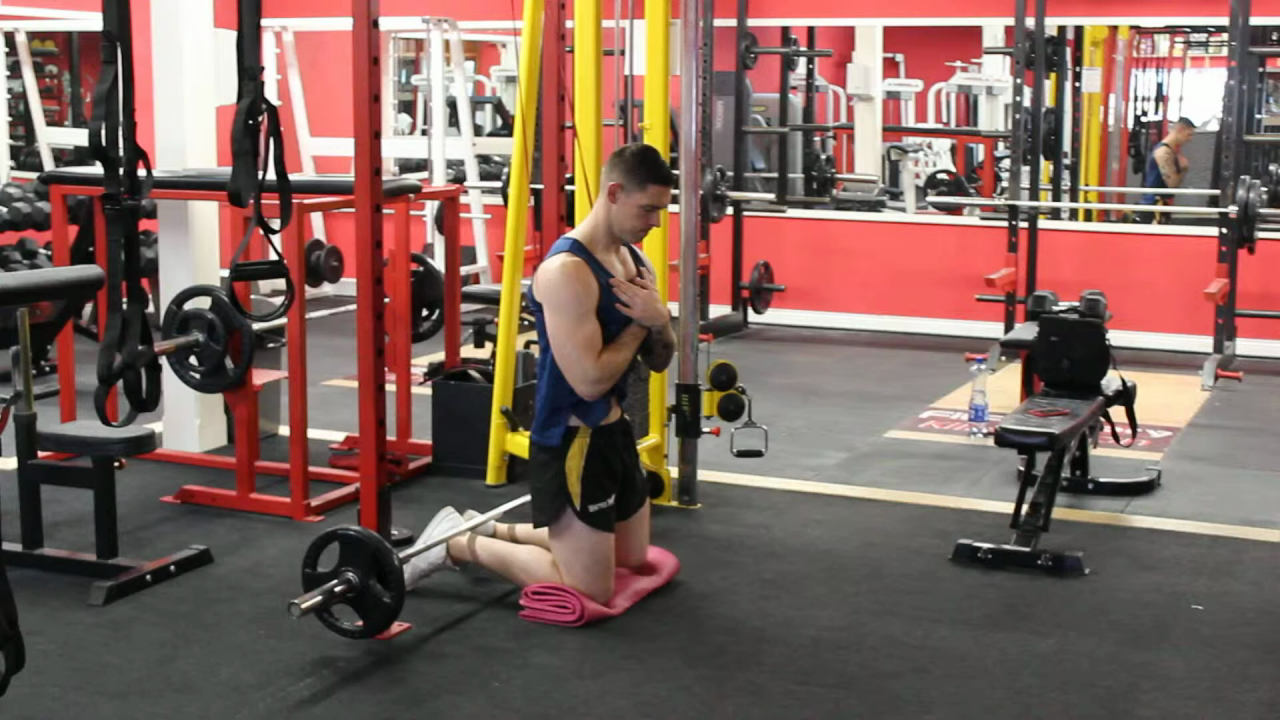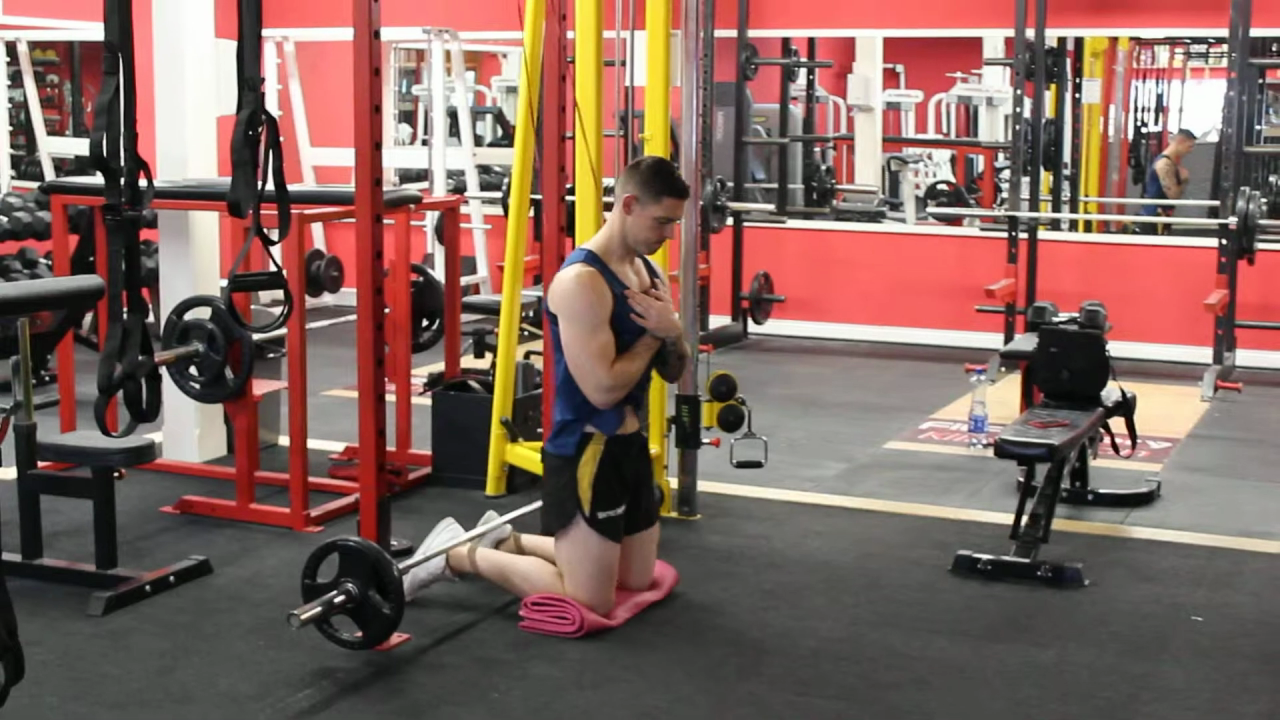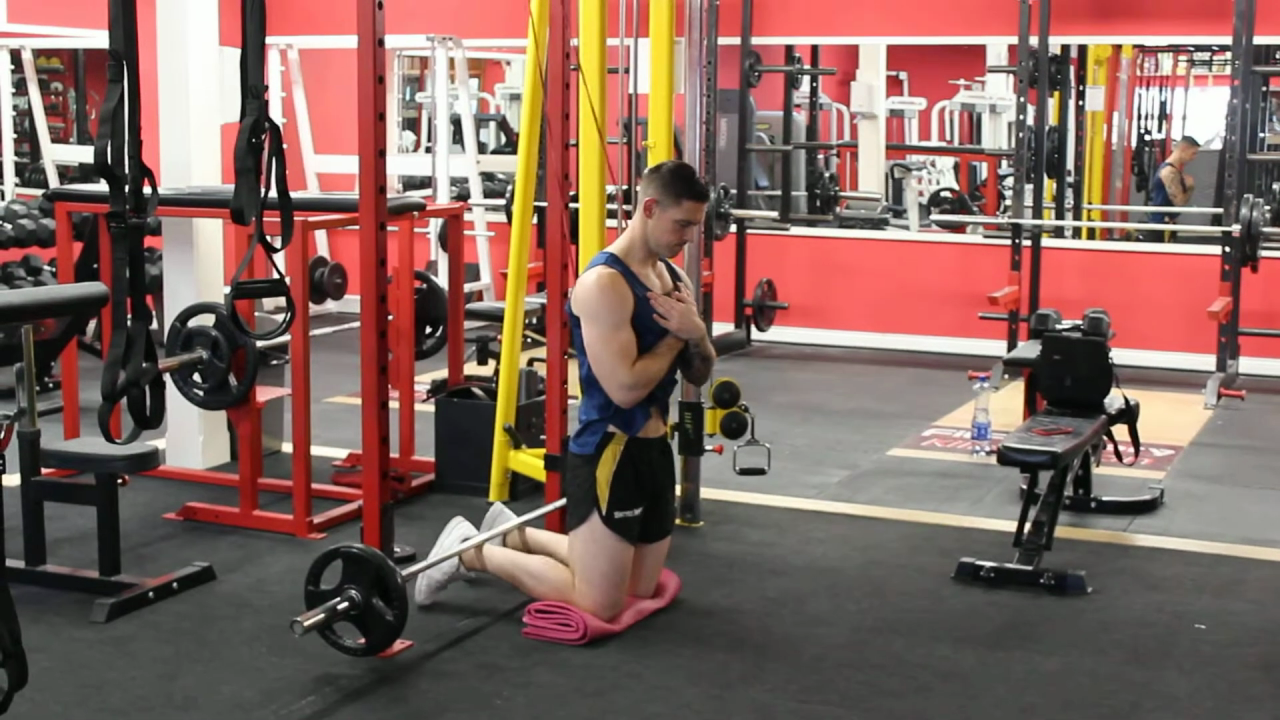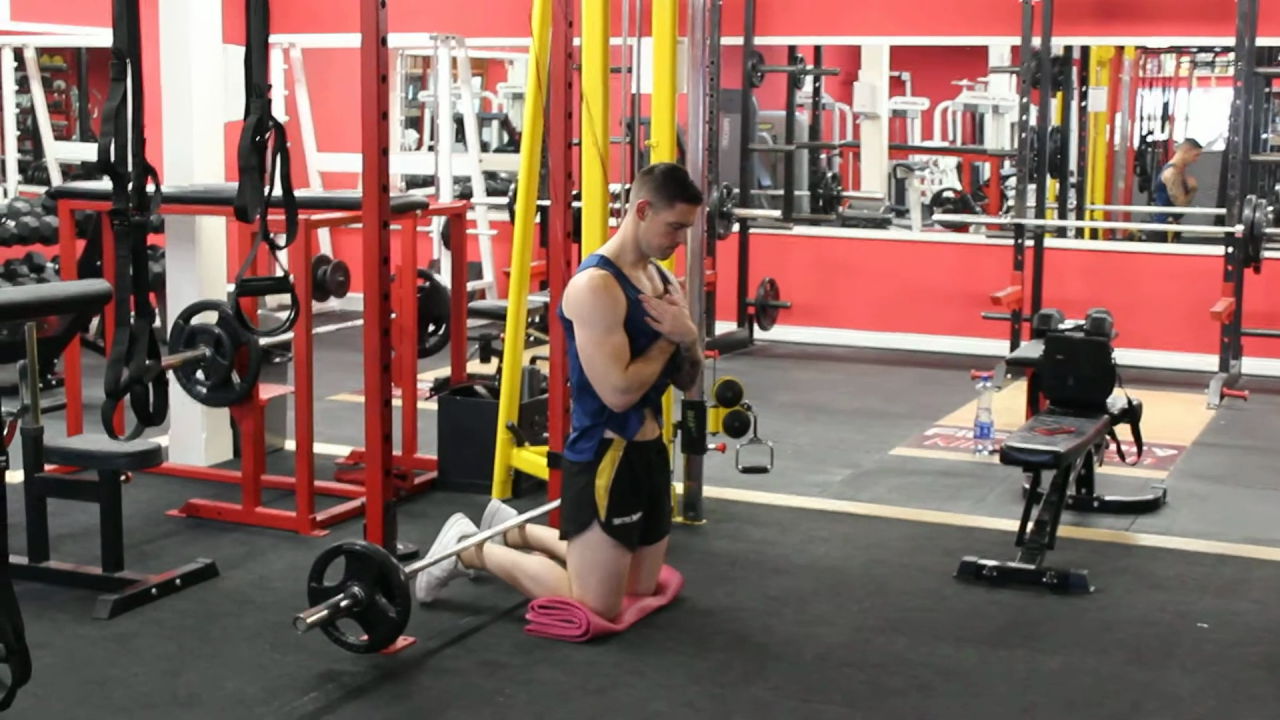
dt=0.4s
person 1, frame 1
left shoulder: (635, 261)
right shoulder: (566, 271)
left elbow: (659, 360)
right elbow: (588, 380)
left wrist: (659, 320)
right wrist: (641, 322)
left hip: (613, 428)
right hip: (572, 441)
left knee: (632, 559)
right knee: (591, 593)
left ankle: (497, 532)
right ankle: (458, 543)
person 1, frame 2
left shoulder: (649, 272)
right shoulder: (581, 282)
left elbow: (673, 371)
right elbow: (603, 389)
left wrist: (673, 331)
right wrist: (653, 333)
left hip: (630, 442)
right hip: (587, 452)
left knee: (636, 582)
right knee: (590, 604)
left ankle: (508, 541)
right ankle: (456, 553)
person 1, frame 3
left shoulder: (674, 278)
right shoulder: (604, 283)
left elbow: (700, 374)
right elbow: (624, 388)
left wrist: (697, 333)
right wrist: (676, 335)
left hip: (653, 446)
right hip: (609, 452)
left knee: (639, 589)
right knee: (597, 607)
left ankle: (512, 535)
right ankle: (469, 551)
person 1, frame 4
left shoulder: (662, 280)
right shoulder: (595, 286)
left elbow: (686, 378)
right elbow: (618, 392)
left wrist: (687, 336)
right wrist: (667, 337)
left hip: (647, 449)
right hip: (606, 457)
left knee: (640, 587)
right knee: (597, 607)
left ankle: (513, 529)
right ankle: (468, 548)
